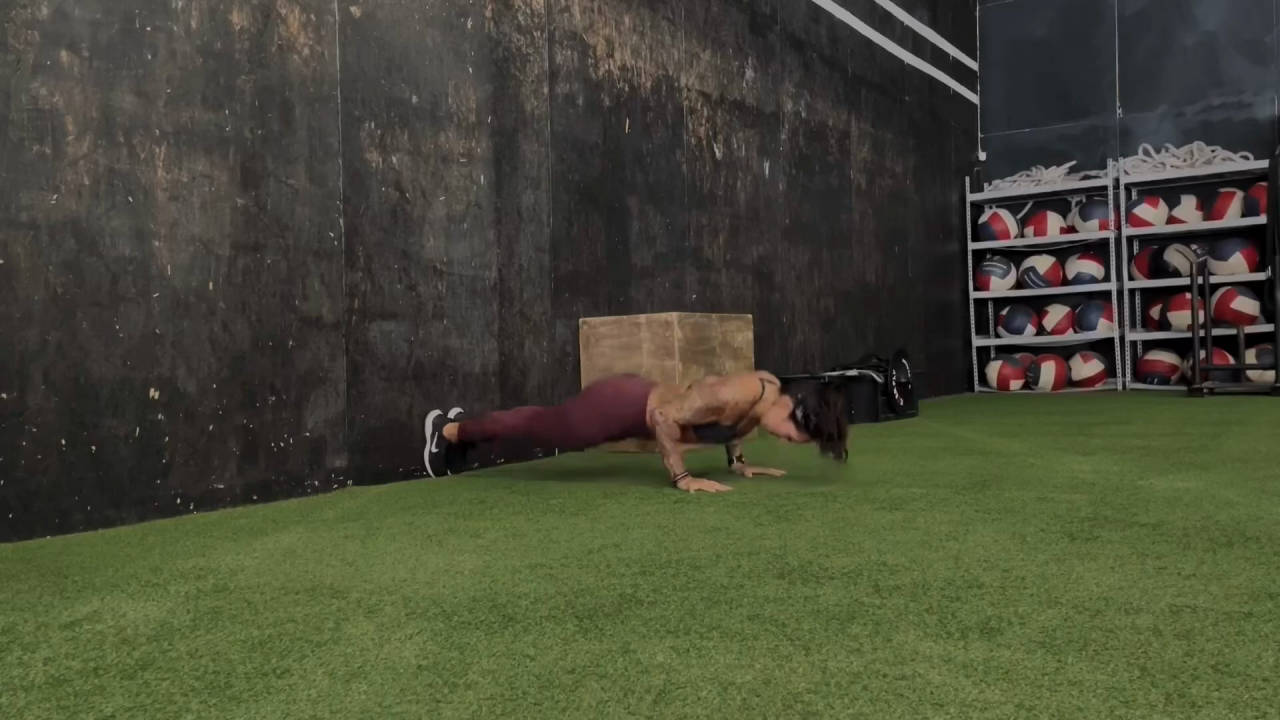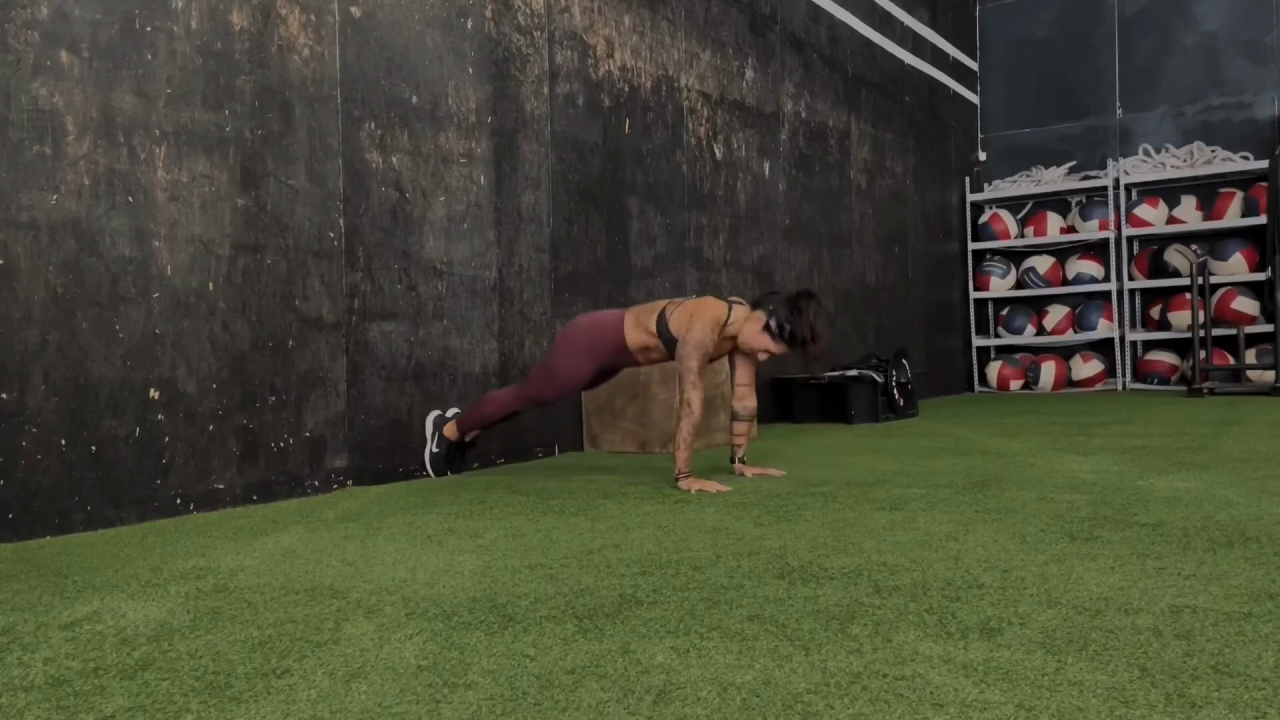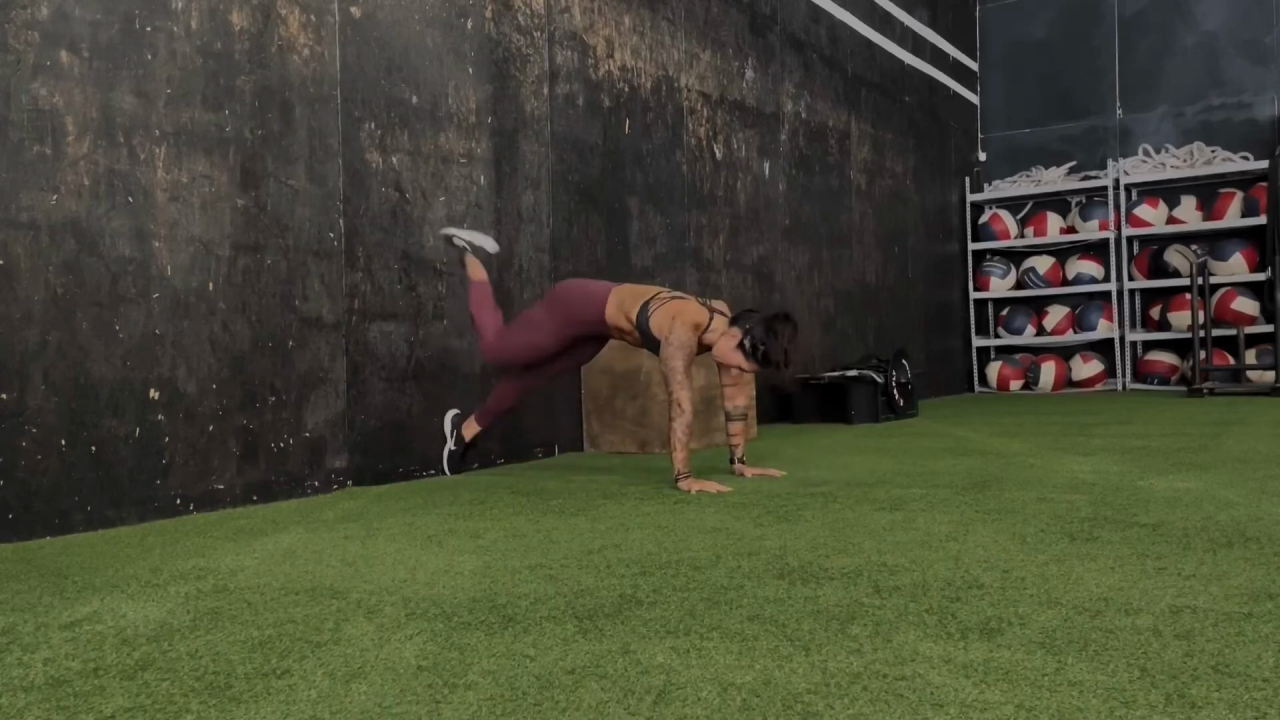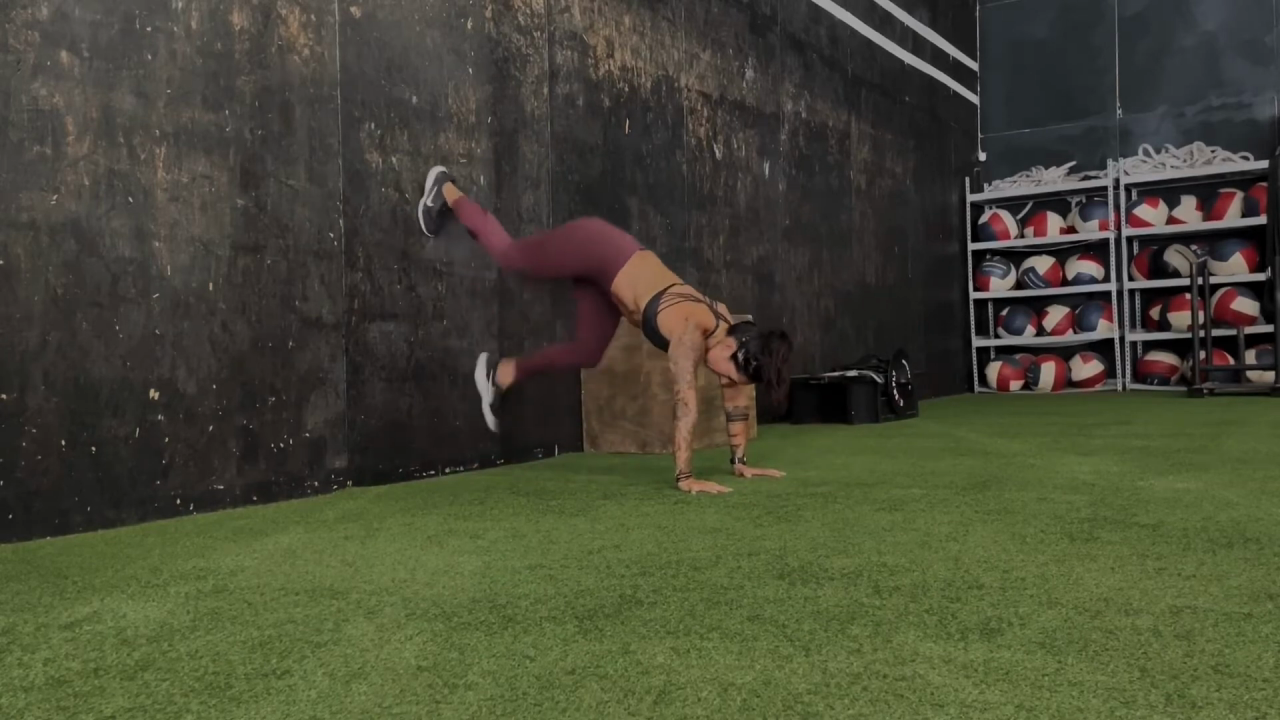
dt=0.5s
person 1, frame 1
left shoulder: (768, 390)
right shoulder: (741, 396)
right elbow: (665, 414)
left wrist: (737, 459)
right wrist: (682, 477)
left hip: (638, 399)
right hip: (621, 407)
left knee: (541, 420)
right knee: (528, 425)
left ankle: (461, 423)
right ankle: (447, 429)
person 1, frame 2
left shoulder: (745, 322)
right shoulder: (706, 324)
left elbow: (744, 395)
right elbow: (691, 401)
left wrist: (740, 460)
right wrist: (684, 475)
left hip: (614, 350)
right hip: (594, 339)
left knee: (537, 390)
right knee: (527, 395)
left ankle: (462, 427)
right ankle: (447, 430)
person 1, frame 3
left shoulder: (730, 328)
right shoulder: (684, 330)
left elbow: (736, 397)
right elbow: (680, 404)
left wrist: (739, 461)
right wrist: (684, 477)
left hip: (599, 321)
right hip: (579, 306)
left knee: (529, 377)
right knee: (496, 348)
left ankle: (465, 432)
right ankle: (470, 253)
person 1, frame 4
left shoulder: (727, 327)
right shoulder: (692, 333)
left elbow: (737, 399)
right elbow: (686, 405)
left wrist: (740, 461)
right wrist: (685, 477)
left hip: (611, 262)
right hip: (596, 246)
left knee: (585, 354)
right knee: (508, 253)
left ankle: (503, 373)
right ankle: (446, 190)
